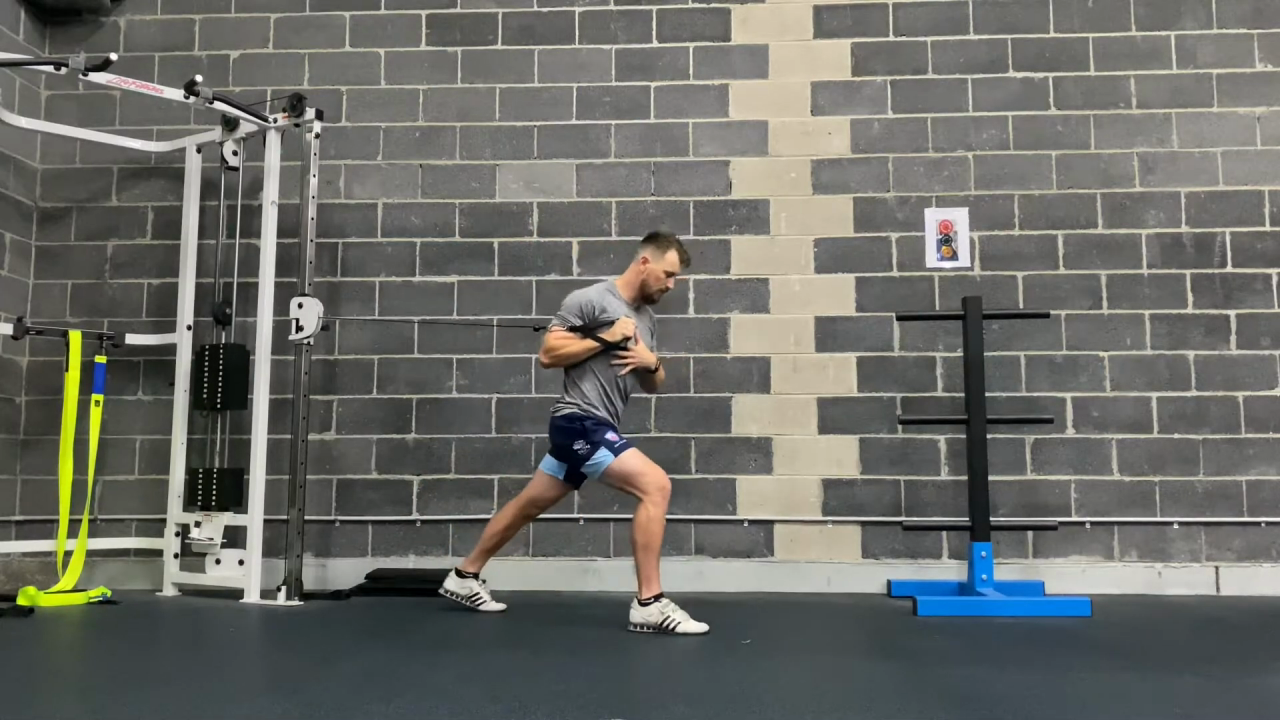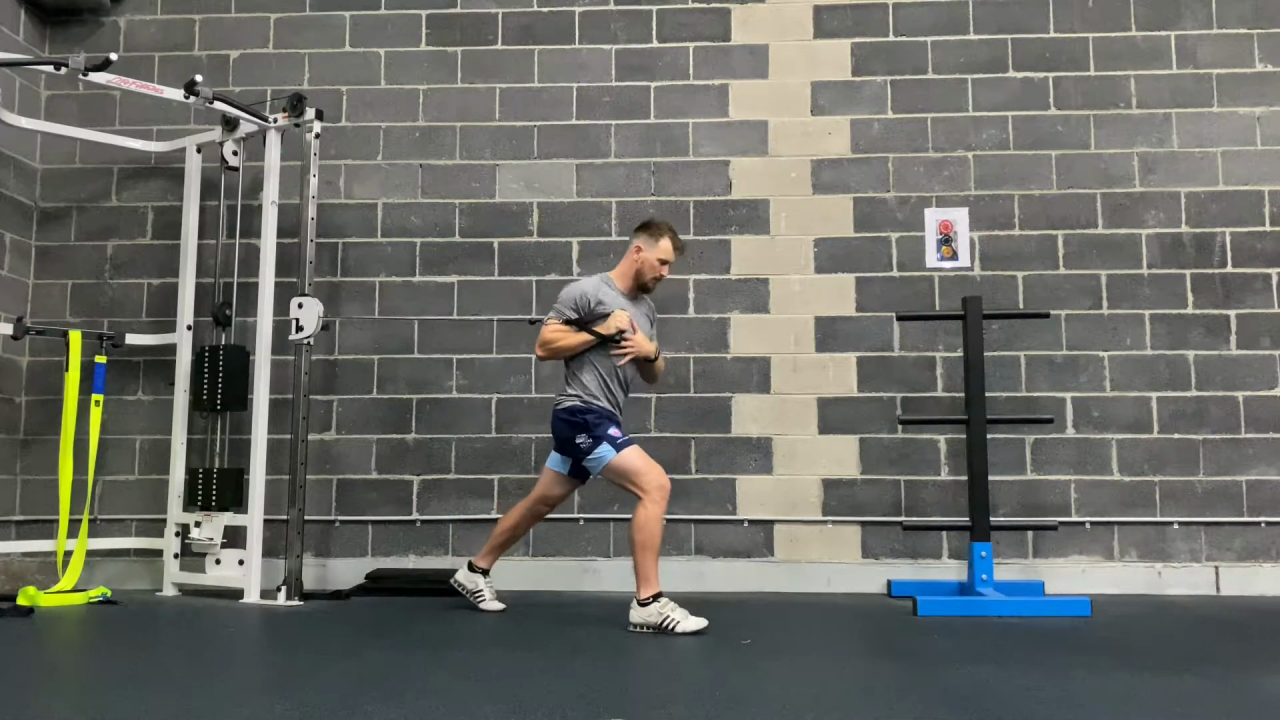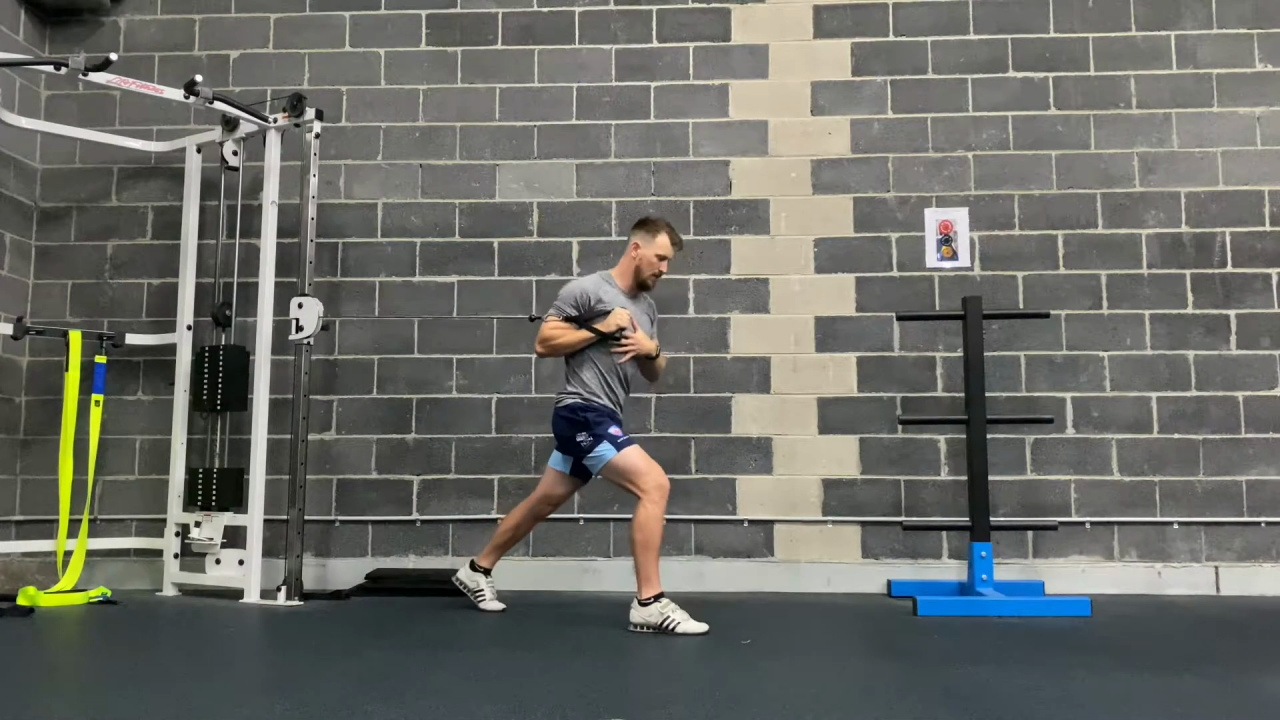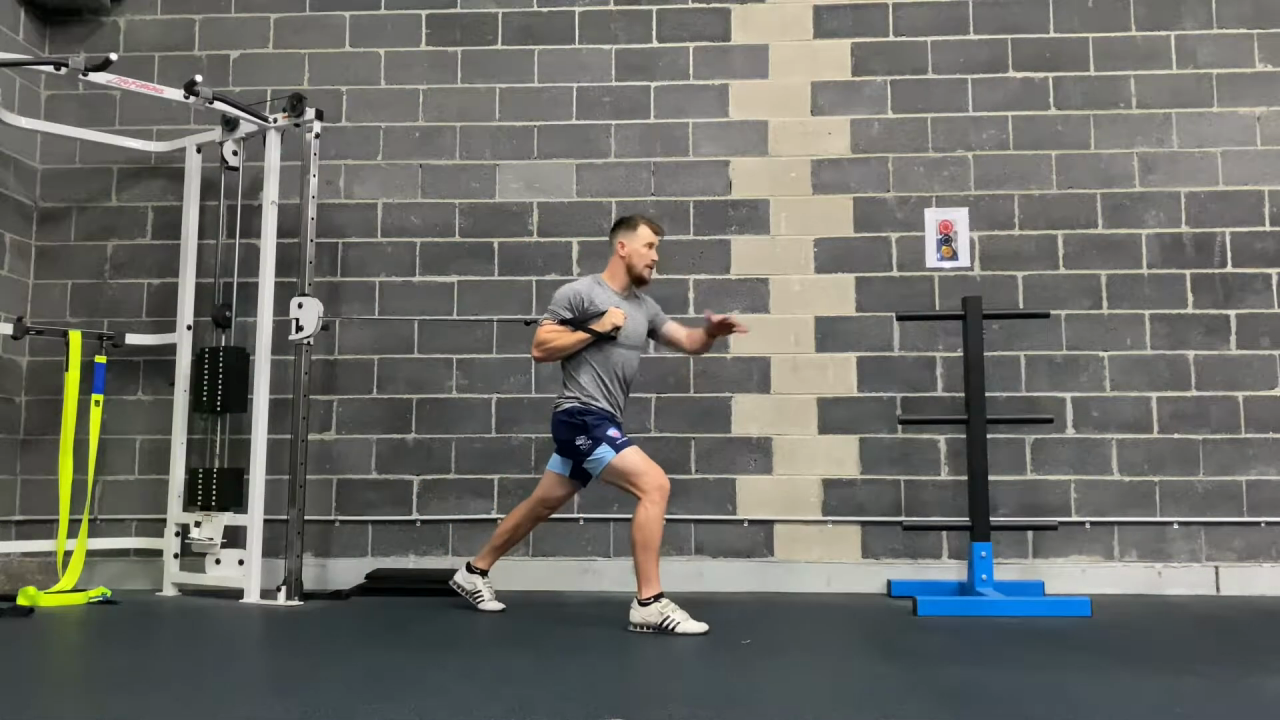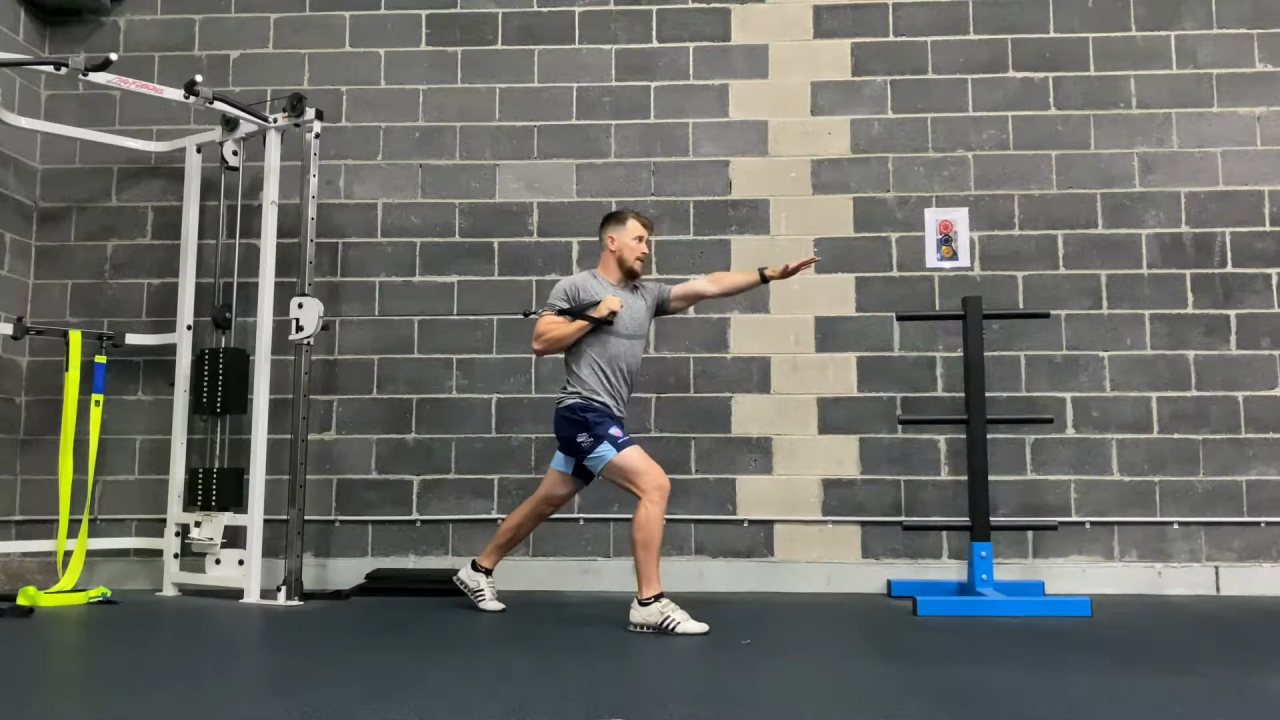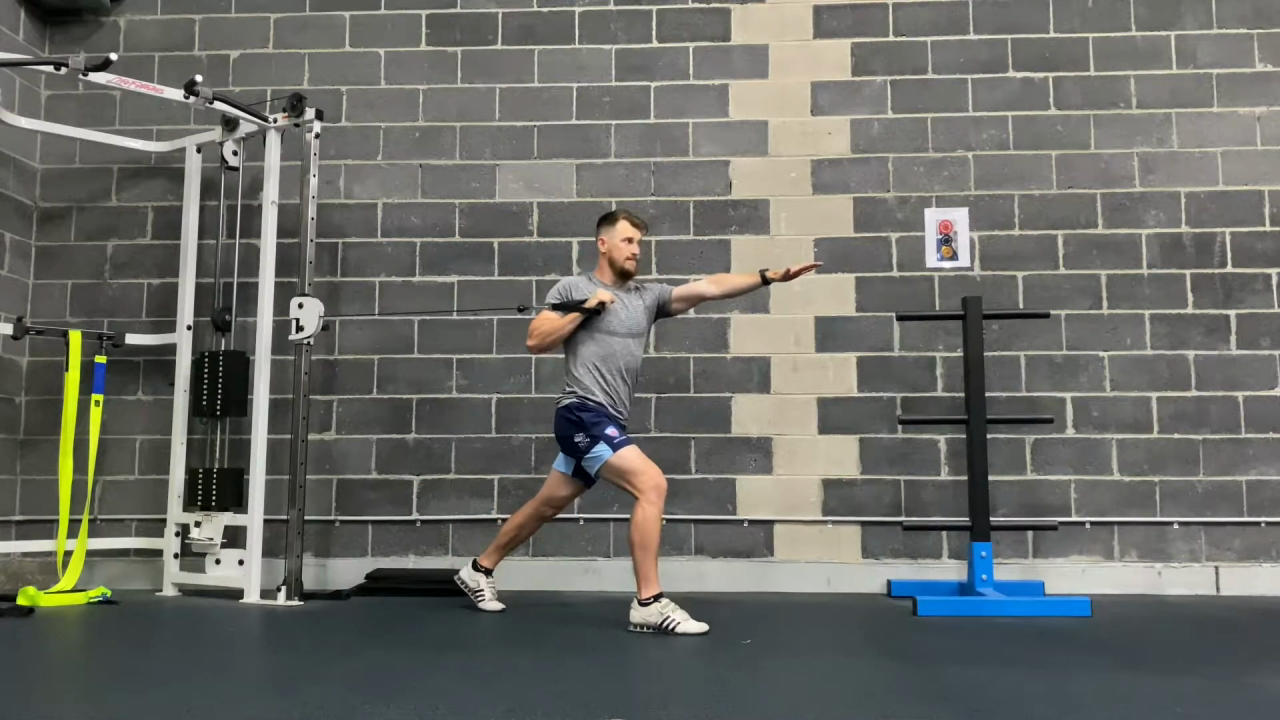
dt=0.3s
person 1, frame 1
left shoulder: (647, 316)
right shoulder: (589, 299)
left elbow: (652, 385)
right elbow: (548, 354)
left wrist: (652, 362)
right wrist: (605, 337)
left hip: (594, 426)
right hip: (580, 421)
left knee: (531, 503)
right knee: (656, 487)
left ankle: (464, 575)
right ankle: (649, 604)
person 1, frame 2
left shoulder: (646, 308)
right shoulder: (585, 292)
left elbow: (654, 375)
right elbow: (544, 347)
left wrist: (652, 352)
right wrist: (601, 331)
left hip: (599, 420)
right hip: (582, 415)
left knee: (541, 501)
right knee: (655, 486)
left ankle: (475, 571)
right ankle: (649, 604)
person 1, frame 3
left shoulder: (646, 306)
right shoulder: (586, 289)
left elbow: (654, 374)
right elbow: (544, 343)
left wrist: (651, 350)
right wrist: (601, 329)
left hip: (600, 419)
right hip: (583, 413)
left knee: (543, 501)
right knee: (655, 485)
left ankle: (477, 570)
right ankle: (649, 604)
person 1, frame 4
left shoulder: (645, 305)
right shoulder: (579, 293)
left elbow: (689, 342)
right elbow: (539, 348)
left wrist: (714, 328)
right wrist: (597, 327)
left hip: (604, 423)
right hip: (583, 419)
left knee: (543, 504)
right knee: (654, 485)
left ankle: (475, 572)
right ankle: (649, 604)
person 1, frame 5
left shoulder: (648, 295)
right shoulder: (575, 287)
left elbow: (710, 286)
right elbow: (541, 342)
left wrist: (769, 274)
right wrist: (594, 316)
left hip: (602, 420)
right hip: (585, 414)
left knee: (544, 503)
right knee: (654, 485)
left ankle: (478, 570)
right ankle: (649, 604)
person 1, frame 6
left shoulder: (649, 296)
right shoulder: (573, 288)
left elbow: (709, 287)
right elbow: (535, 340)
left wrist: (770, 276)
right wrist: (586, 308)
left hip: (608, 423)
right hip: (583, 415)
left knee: (547, 504)
right knee: (652, 484)
left ankle: (479, 571)
right ankle: (649, 604)
